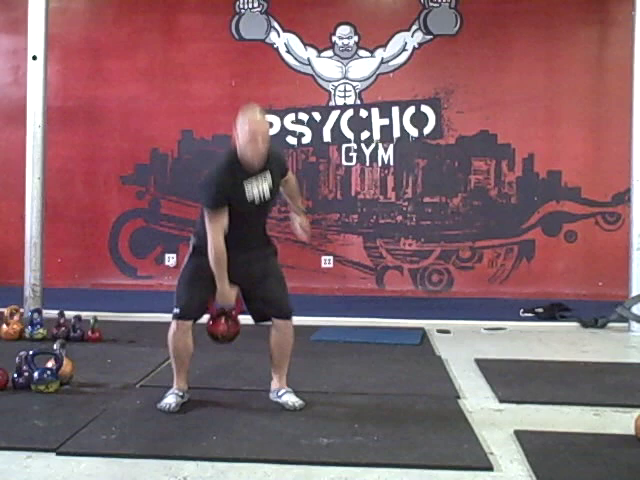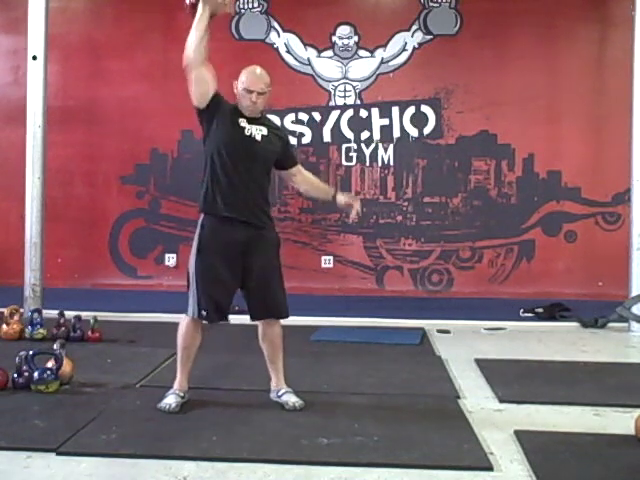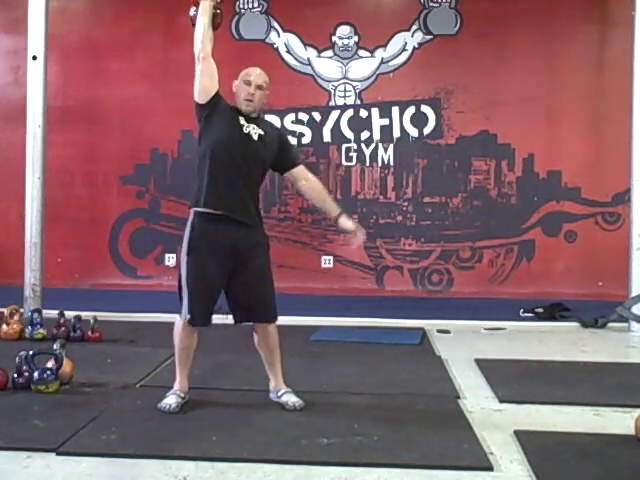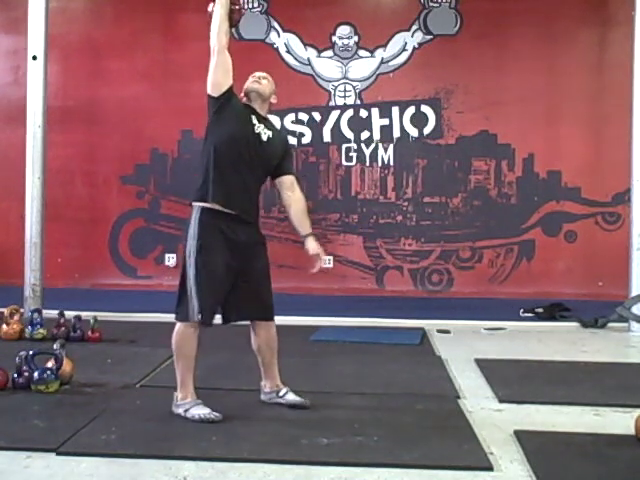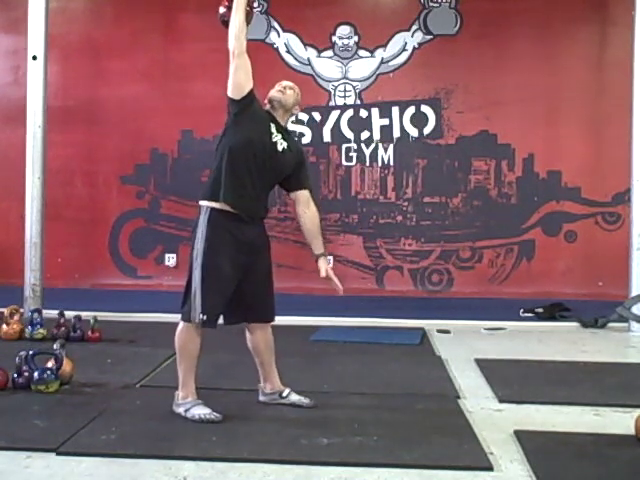
dt=1s
person 1, frame 1
left shoulder: (275, 159)
right shoulder: (219, 177)
left elbow: (287, 181)
right elbow: (215, 238)
left wrist: (297, 212)
right wrist: (222, 286)
left hip: (257, 251)
right hip: (210, 253)
left knee: (282, 317)
right knee: (181, 320)
left ankle: (279, 385)
right ankle: (179, 386)
person 1, frame 2
left shoulder: (276, 135)
right shoulder: (217, 113)
left elbow: (297, 175)
right elbow: (193, 63)
left wrist: (335, 196)
left hip: (260, 233)
right hip: (216, 229)
left knee: (270, 313)
right knee: (197, 312)
left ankle: (279, 385)
right ankle: (180, 386)
person 1, frame 3
left shoulder: (273, 137)
right shoulder: (214, 111)
left elbow: (304, 179)
right elbow: (203, 56)
left wrist: (340, 216)
left hip: (250, 233)
right hip: (206, 227)
left knee: (263, 315)
right knee: (190, 312)
left ankle: (277, 386)
right ankle: (180, 387)
person 1, frame 4
left shoulder: (278, 141)
right shoulder: (225, 108)
left elbow: (290, 191)
right elbow: (219, 49)
left wrist: (308, 236)
left hip: (249, 230)
right hip: (211, 222)
left knee: (262, 313)
right knee: (193, 313)
left ankle: (272, 385)
right ankle: (184, 397)
person 1, frame 5
left shoulder: (292, 152)
right shoulder: (246, 111)
left elbow: (305, 206)
right elbow: (237, 53)
left wrist: (320, 256)
left hip: (253, 232)
right hip: (218, 223)
left knee: (259, 314)
right knee: (197, 313)
left ankle: (271, 387)
right ankle: (185, 396)
